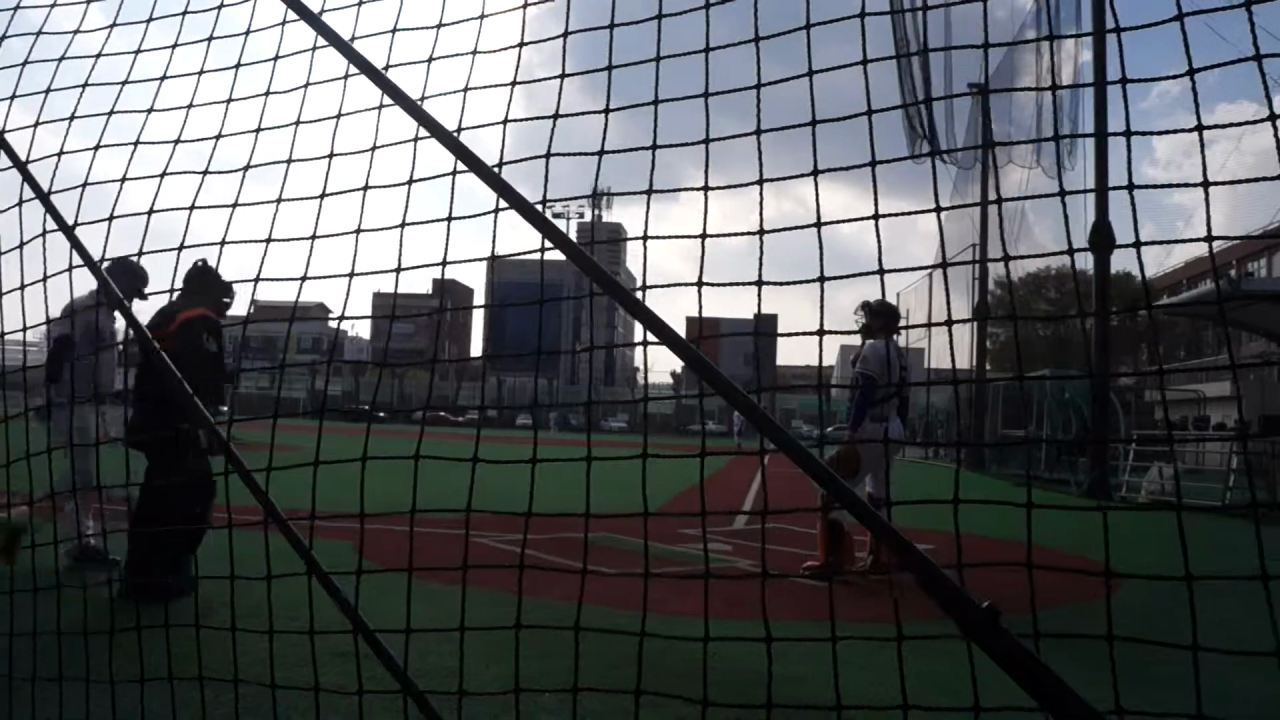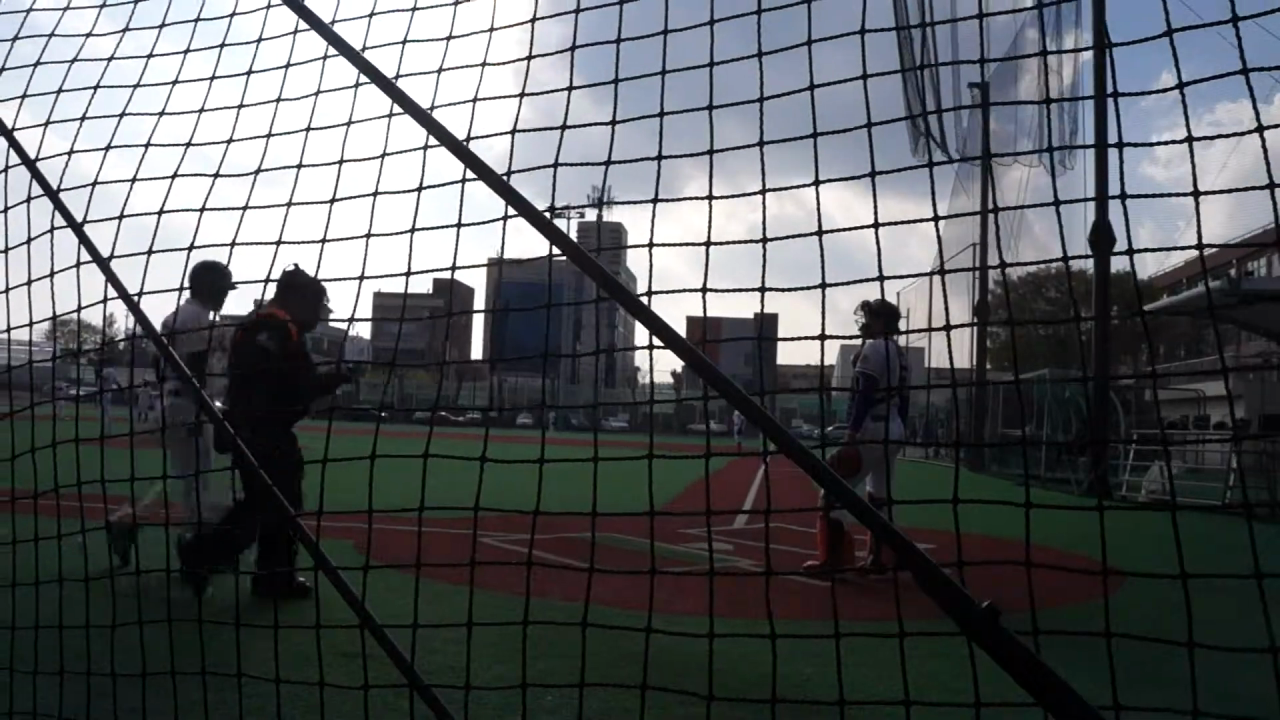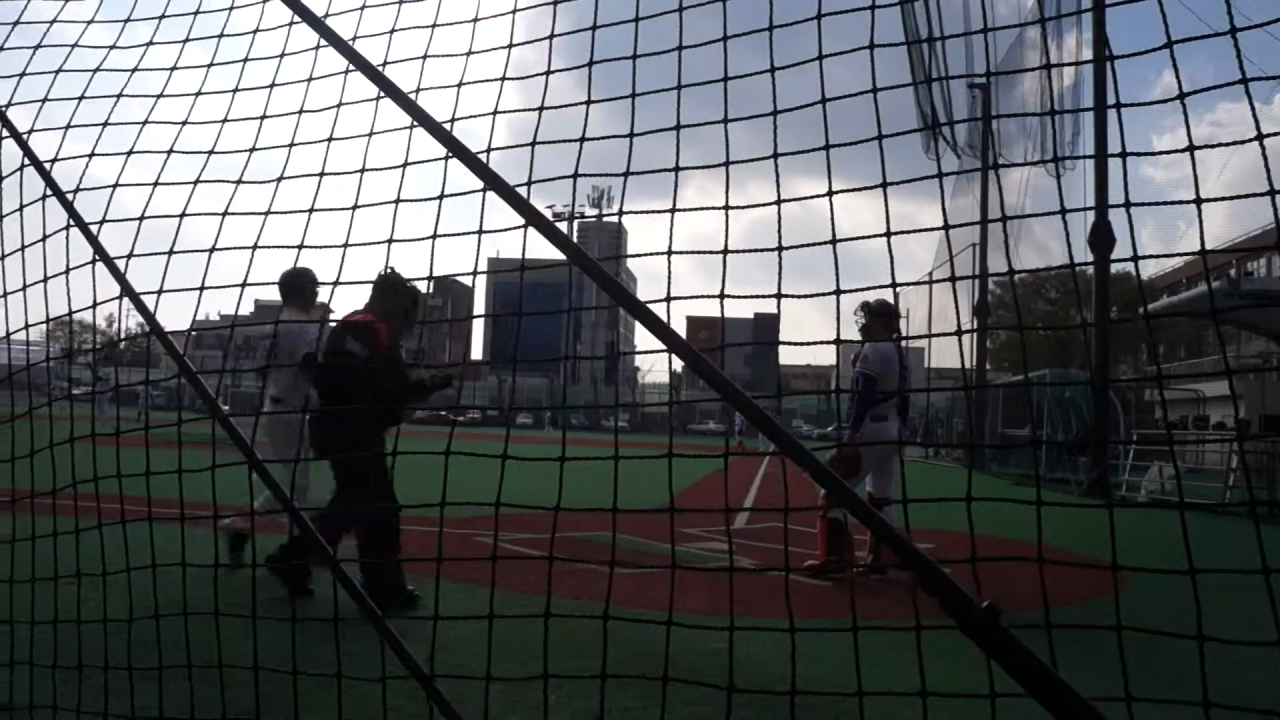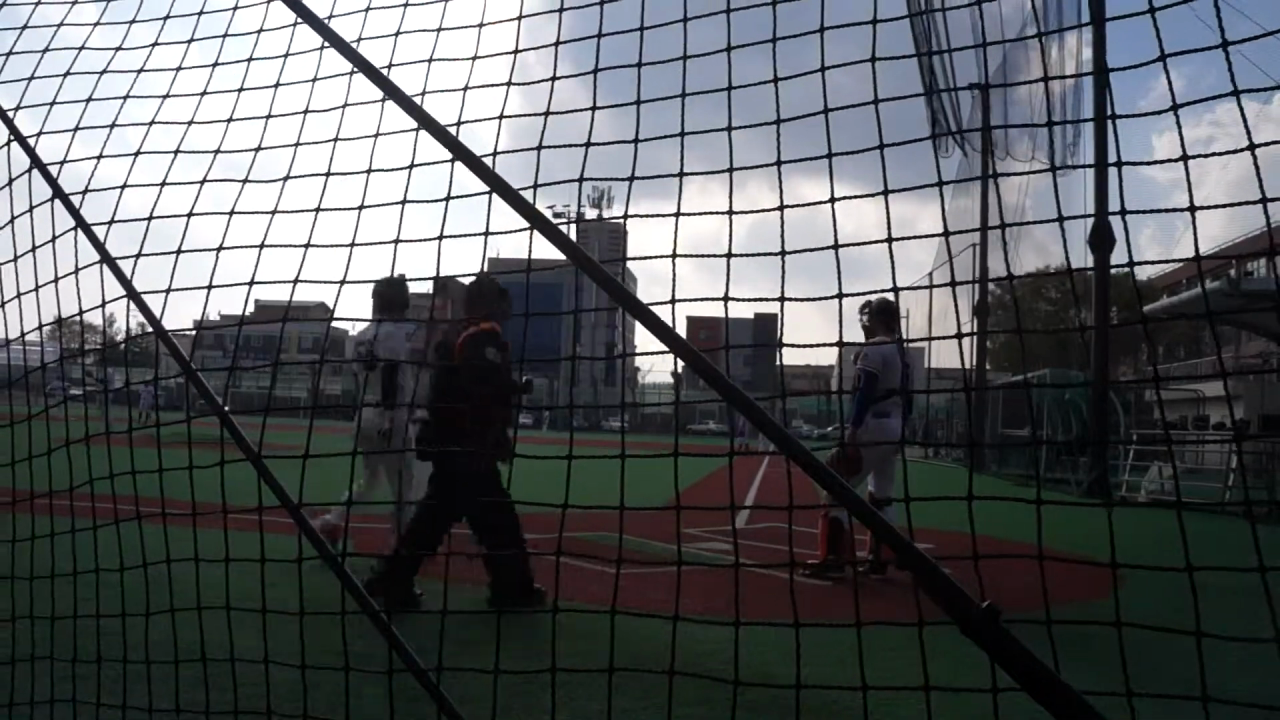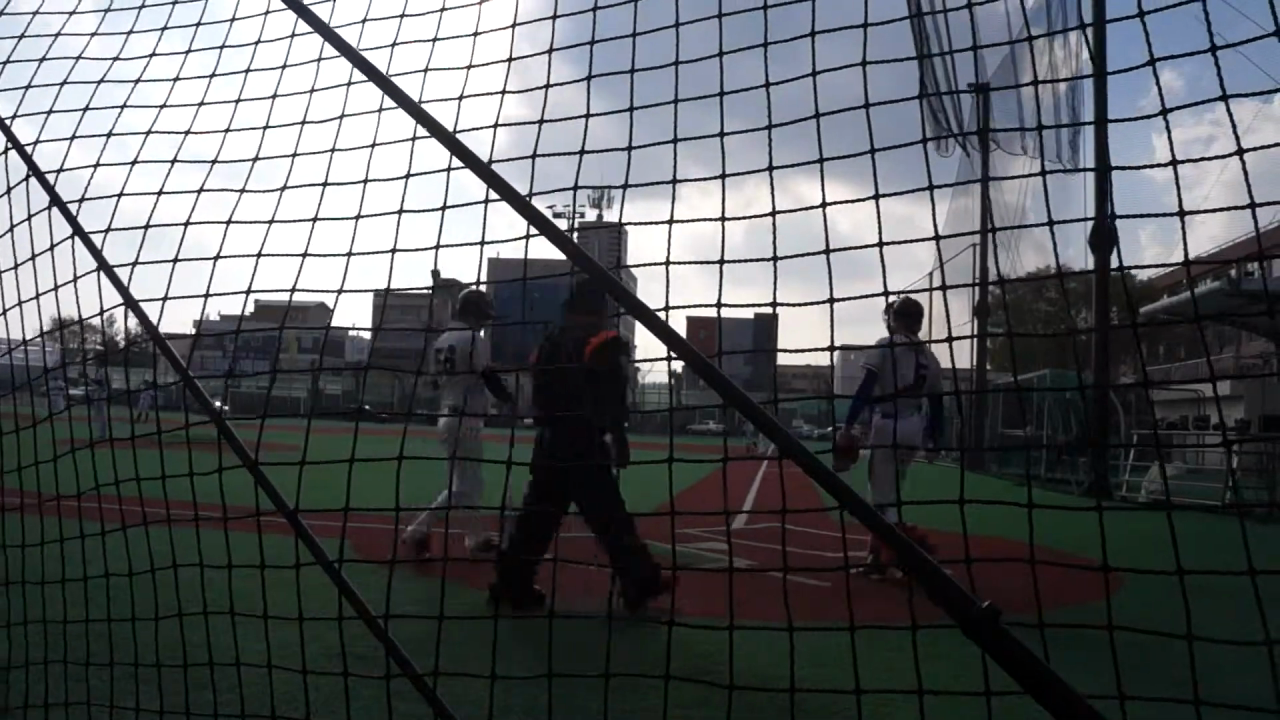
dt=0.5s
person 1, frame 1
left shoulder: (164, 317)
right shoulder: (200, 323)
right elbow: (199, 382)
left wrist: (220, 375)
right wrist: (209, 430)
left hip: (155, 421)
right hip: (175, 426)
left knee: (193, 493)
right knee: (164, 501)
left ankle: (171, 569)
right ankle: (142, 576)
person 1, frame 2
left shoulder: (280, 328)
right shoulder: (272, 325)
left elbow: (297, 382)
right elbow: (262, 381)
left wrist: (335, 380)
right wrist: (252, 427)
left hip: (270, 432)
right hip: (259, 431)
left knee: (282, 501)
right knee: (267, 504)
left ankle: (275, 576)
right ankle: (201, 555)
person 1, frame 3
left shoulder: (379, 335)
right shoulder: (361, 330)
left elbow: (391, 391)
right elbow: (338, 383)
left wrist: (429, 386)
right wrist: (330, 427)
left hip: (365, 438)
right hip: (353, 437)
left knee: (349, 506)
right knee: (377, 509)
left ankle: (293, 562)
right ankle: (384, 589)
person 1, frame 4
left shoulder: (456, 335)
right shoulder: (486, 338)
right elbow: (482, 390)
left wrist: (512, 390)
right wrist: (498, 434)
left hip: (448, 439)
right hip: (464, 443)
left knee: (494, 511)
left ankle: (512, 584)
right ankle: (392, 582)
person 1, frame 5
left shoulder: (550, 343)
right shoulder: (607, 343)
left elbow: (539, 394)
right elbow: (612, 395)
right wrist: (618, 438)
left hip: (549, 442)
right hip: (585, 443)
left knee: (539, 514)
right knee: (611, 516)
left ankle: (513, 582)
right ankle: (640, 581)
person 2, frame 1
left shoulder: (107, 315)
right shoulder: (79, 310)
right elbow: (57, 352)
left wrist: (104, 403)
right wrist: (53, 395)
left hip: (92, 405)
right hip: (73, 405)
left knee: (85, 476)
right knee: (81, 475)
left ankle: (84, 541)
person 2, frame 2
left shoulder: (173, 317)
right shoulder: (199, 319)
left elbow: (158, 363)
right elbow: (196, 368)
right wrist: (199, 410)
left hip: (170, 404)
right hip: (187, 408)
left knee: (184, 478)
right knee: (196, 480)
left ankle: (127, 520)
person 2, frame 3
left shoulder: (270, 327)
right shoulder: (302, 327)
left elbow: (263, 370)
left hip: (273, 410)
right hip: (292, 413)
left knee: (297, 481)
right knee: (290, 482)
right ankle: (240, 526)
person 2, frame 4
left shoulder: (362, 335)
right shoulder: (394, 331)
right elbow: (390, 375)
right wrist: (387, 419)
left hip: (364, 413)
right hip: (390, 416)
left knee: (368, 480)
right knee: (401, 482)
left ankle: (331, 524)
person 2, frame 5
left shoulder: (440, 342)
right shoulder: (473, 339)
left elbow: (437, 381)
right elbow: (488, 378)
right wrist: (513, 404)
left hip: (447, 419)
right hip: (465, 421)
left knee: (466, 483)
right knee: (463, 487)
left ankle: (477, 539)
right ankle: (418, 533)
person 3, frame 1
left shoulder: (873, 348)
right shoulder: (899, 354)
left elbow: (863, 395)
right elbow: (903, 399)
left wrist: (850, 435)
left hip: (872, 430)
right hip: (893, 430)
right knee: (880, 497)
left ankle: (833, 559)
right ankle: (878, 559)
person 3, frame 2
left shoulder: (873, 348)
right shoulder: (899, 353)
left elbow: (864, 395)
right elbow: (904, 399)
left wrist: (851, 434)
left hip: (872, 429)
right hip: (893, 429)
right knee: (881, 497)
left ankle: (833, 559)
right ankle: (879, 558)
person 3, frame 3
left shoulder: (873, 349)
right shoulder: (899, 354)
left elbow: (864, 395)
right elbow: (903, 400)
left wrist: (851, 434)
left hip: (872, 429)
right hip: (893, 429)
right knee: (882, 497)
left ankle: (834, 558)
right ankle: (878, 558)
person 3, frame 4
left shoulder: (874, 347)
right shoulder: (902, 353)
left elbow: (865, 392)
left wrist: (852, 431)
left hip: (875, 427)
right hip: (895, 428)
right knee: (882, 497)
left ankle: (834, 558)
right ankle: (878, 558)
person 3, frame 5
left shoulder: (886, 346)
right shoulder: (929, 357)
left elbow: (865, 389)
right elbow: (936, 404)
left wrist: (848, 425)
right wrist: (933, 442)
left hip: (889, 427)
right hip: (915, 429)
left knee: (882, 499)
right knee: (885, 496)
right ankle: (878, 559)
